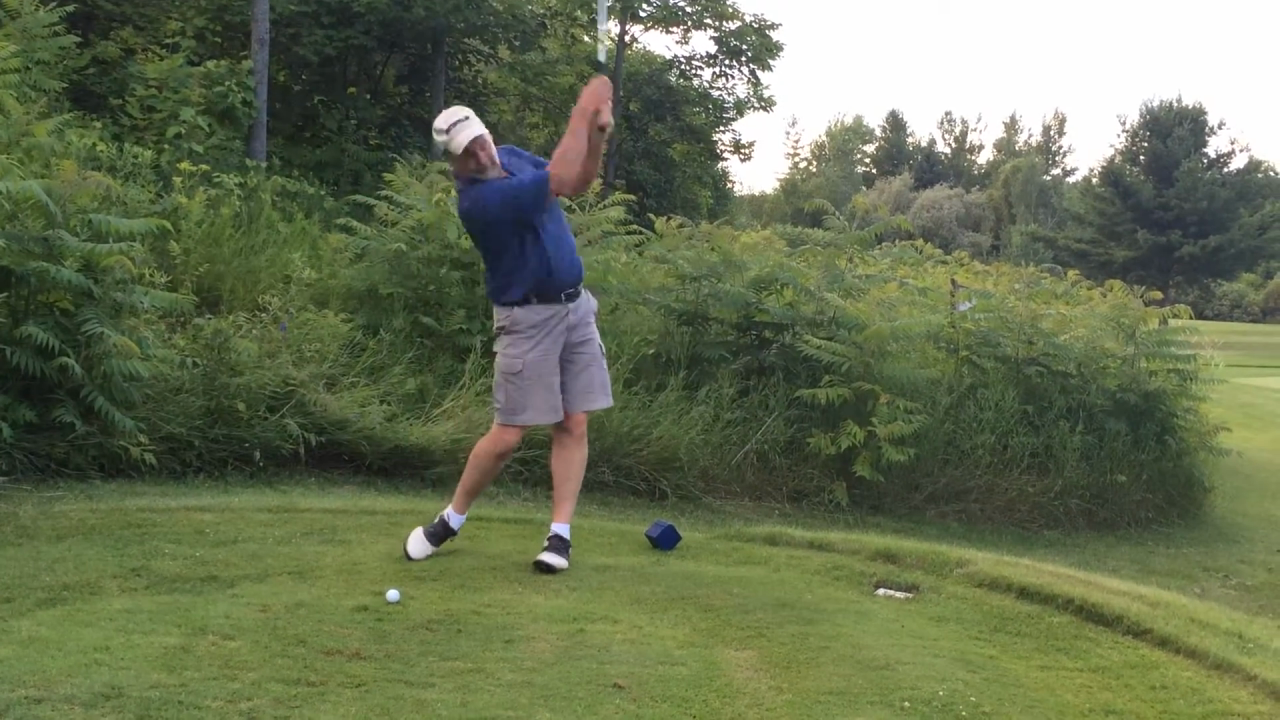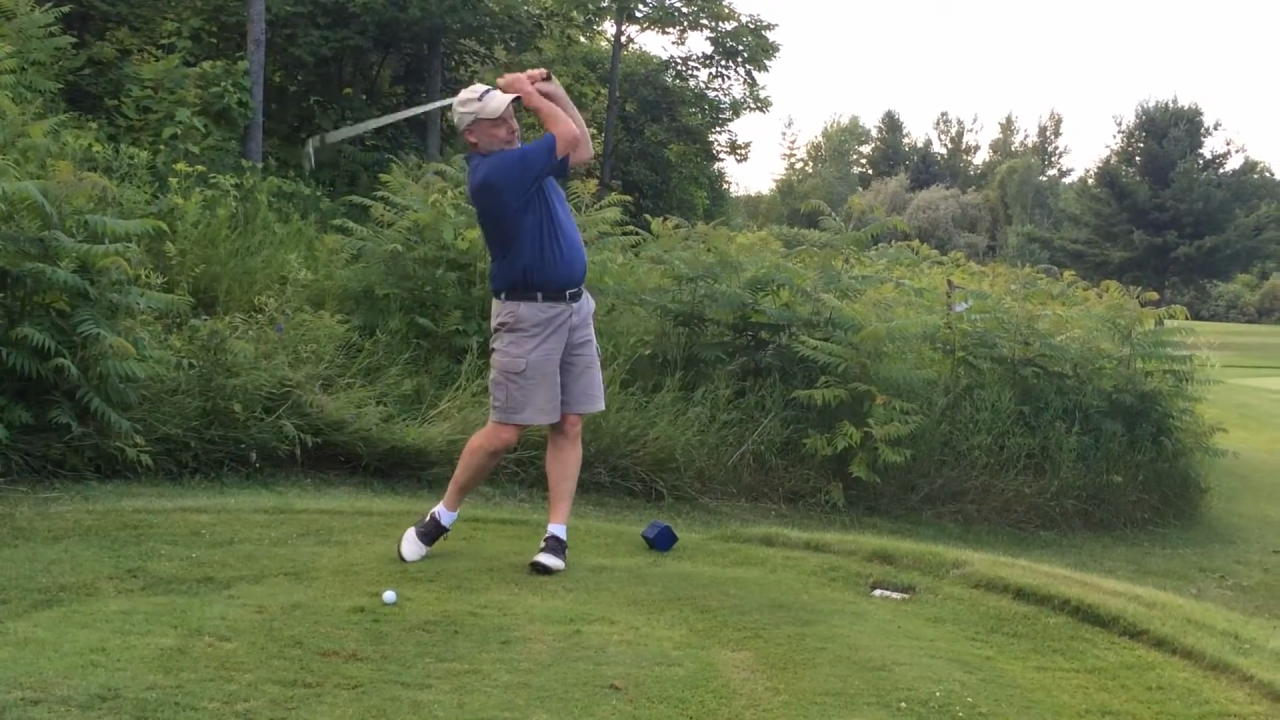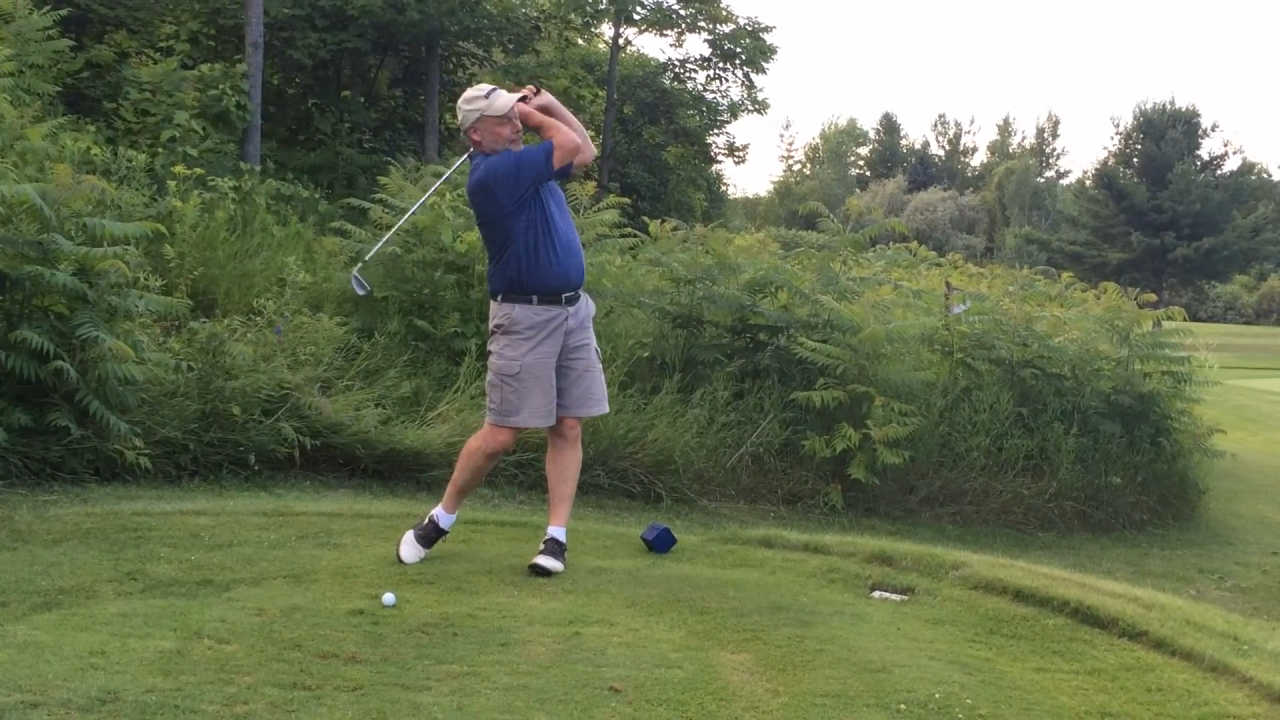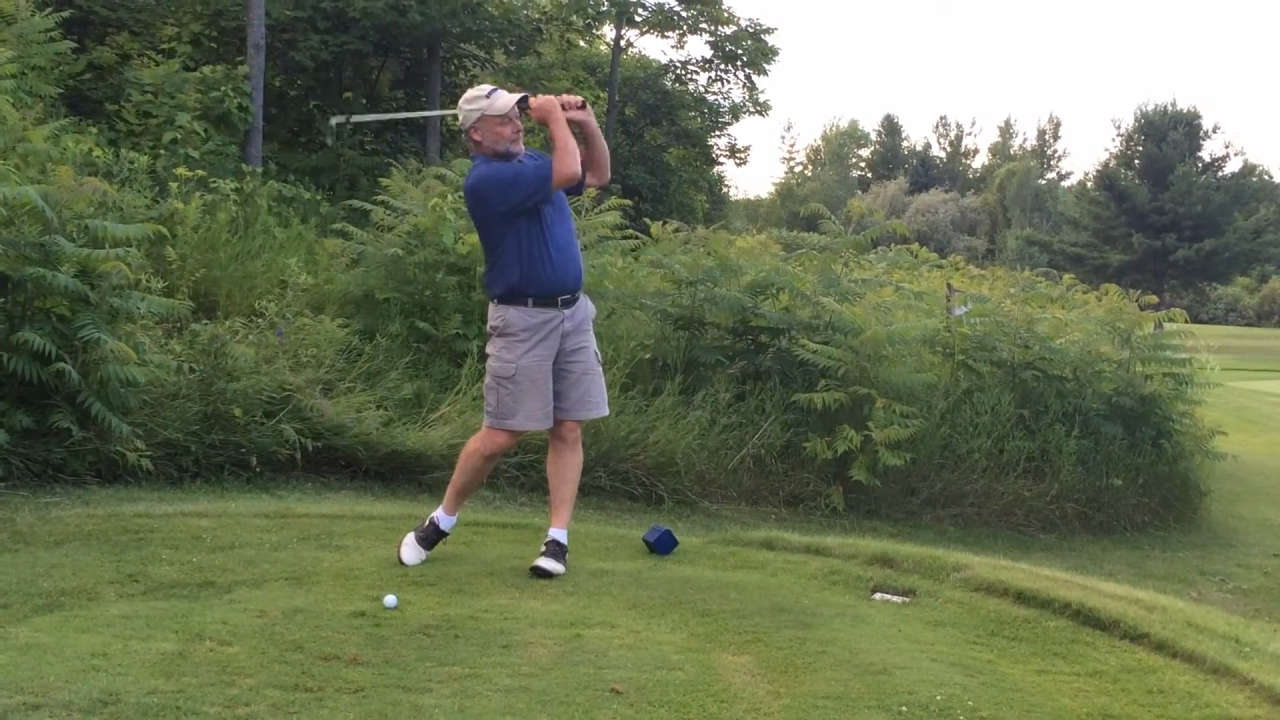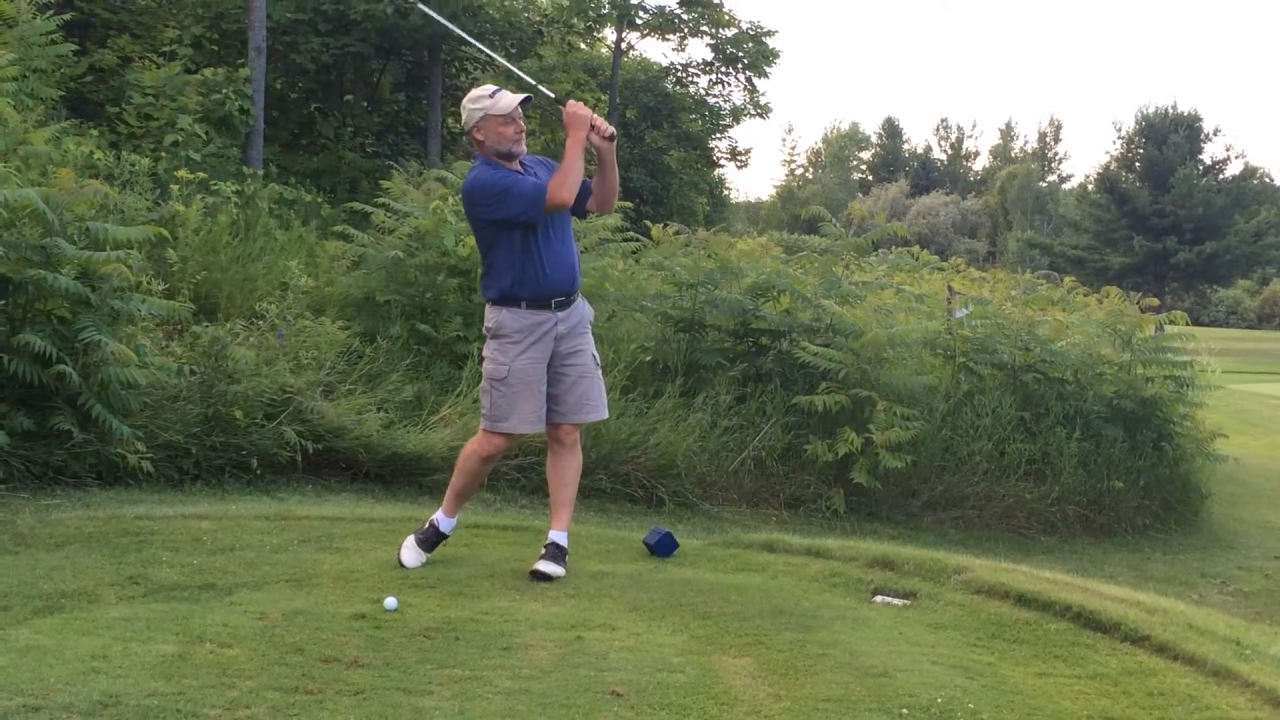
dt=0.2s
person 1, frame 1
left shoulder: (511, 158)
right shoulder: (479, 202)
left elbow: (576, 180)
right elbow: (561, 181)
left wrist: (597, 133)
right wrist: (581, 110)
left hip: (574, 306)
right hip: (526, 319)
left knee: (574, 425)
right knee: (508, 434)
left ankle: (560, 532)
right ankle: (451, 519)
person 1, frame 2
left shoulder: (511, 154)
right shoulder: (495, 175)
left elbow: (580, 150)
right elbow: (567, 137)
left wrist: (550, 91)
right wrist: (532, 91)
left hip: (574, 306)
right hip: (527, 316)
left knee: (569, 426)
right knee: (504, 433)
left ankle: (557, 534)
right ankle: (442, 516)
person 1, frame 3
left shoulder: (518, 160)
right shoulder: (494, 174)
left elbow: (584, 152)
right elbow: (568, 145)
left wrist: (544, 103)
right wrist: (537, 116)
left hip: (574, 310)
right hip: (525, 317)
left knee: (568, 428)
right knee: (501, 434)
left ankle: (556, 537)
right ankle: (439, 519)
person 1, frame 4
left shoulder: (527, 161)
right shoulder: (487, 180)
left elbow: (598, 172)
right elbow: (569, 170)
left wrist: (582, 117)
right wrist: (554, 117)
left hip: (573, 312)
right hip: (522, 319)
left knee: (568, 431)
right knee: (499, 436)
left ankle: (557, 539)
right ankle: (440, 521)
person 1, frame 5
left shoulder: (538, 165)
right shoulder: (482, 184)
left elbow: (601, 201)
right elbow: (561, 197)
left wrist: (604, 148)
right wrist: (575, 133)
left hip: (571, 315)
right hip: (518, 321)
left knee: (566, 433)
right knee: (496, 438)
left ankle: (557, 541)
right ankle: (440, 524)
